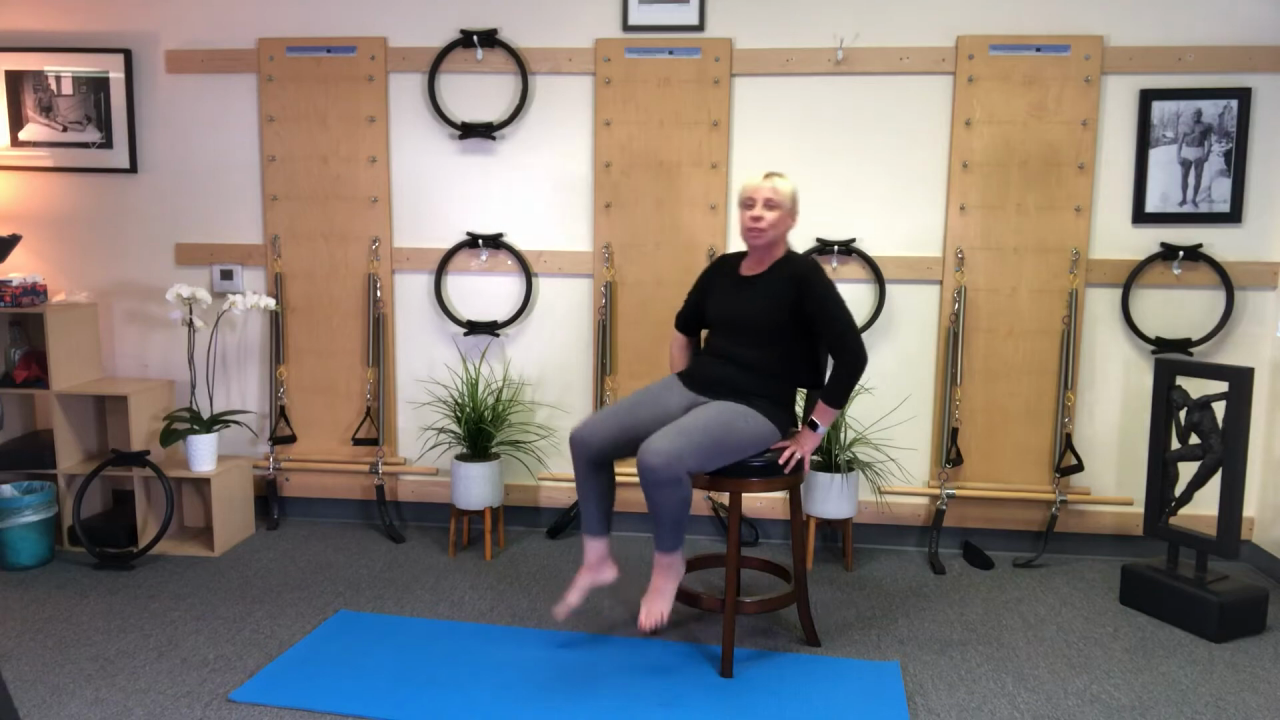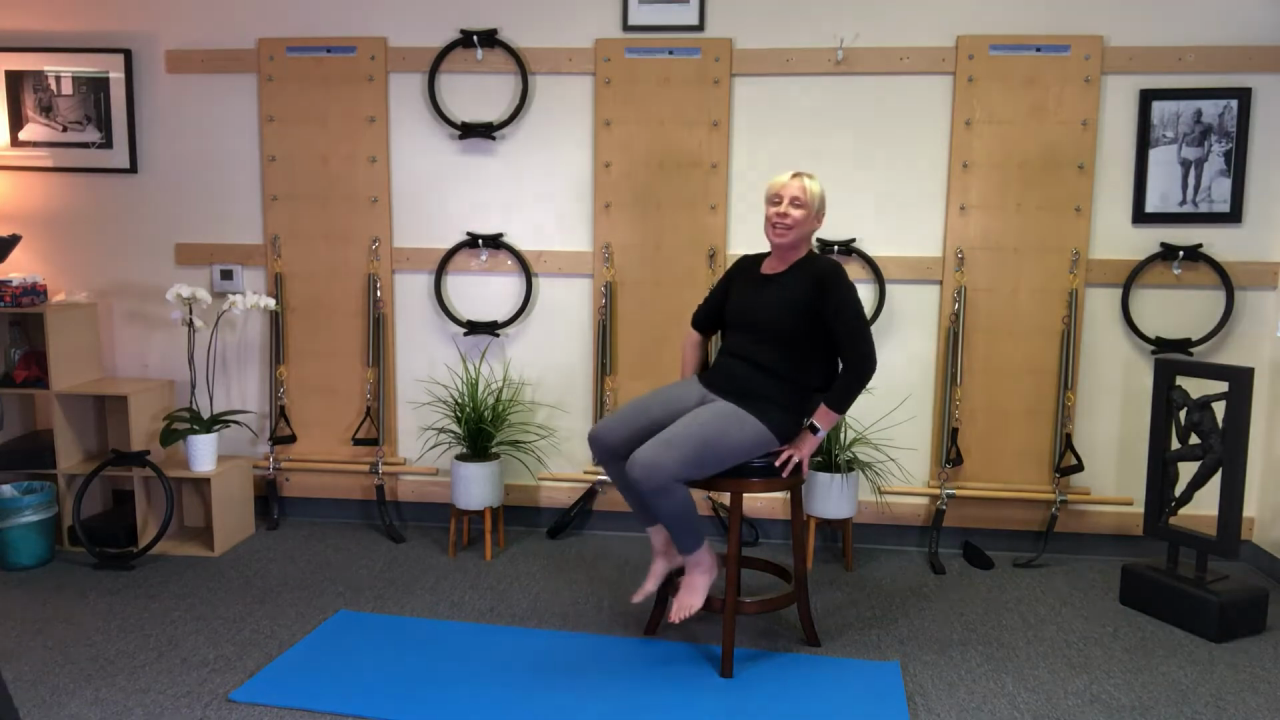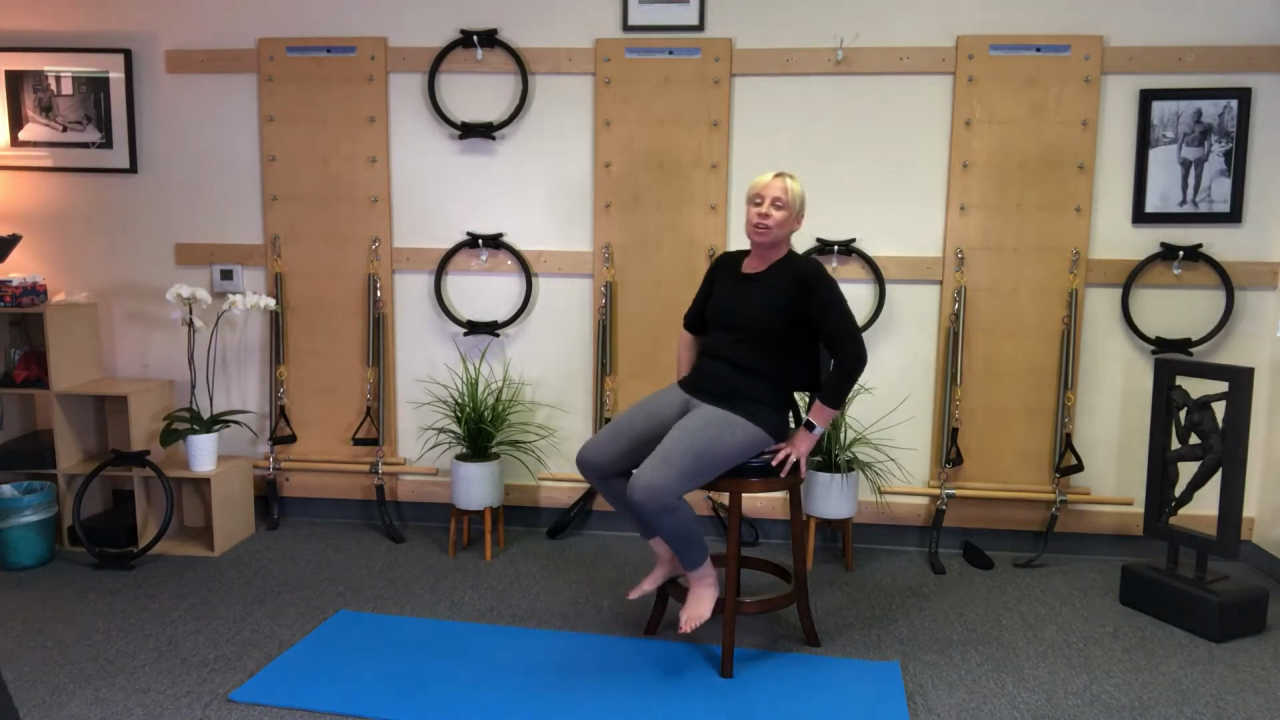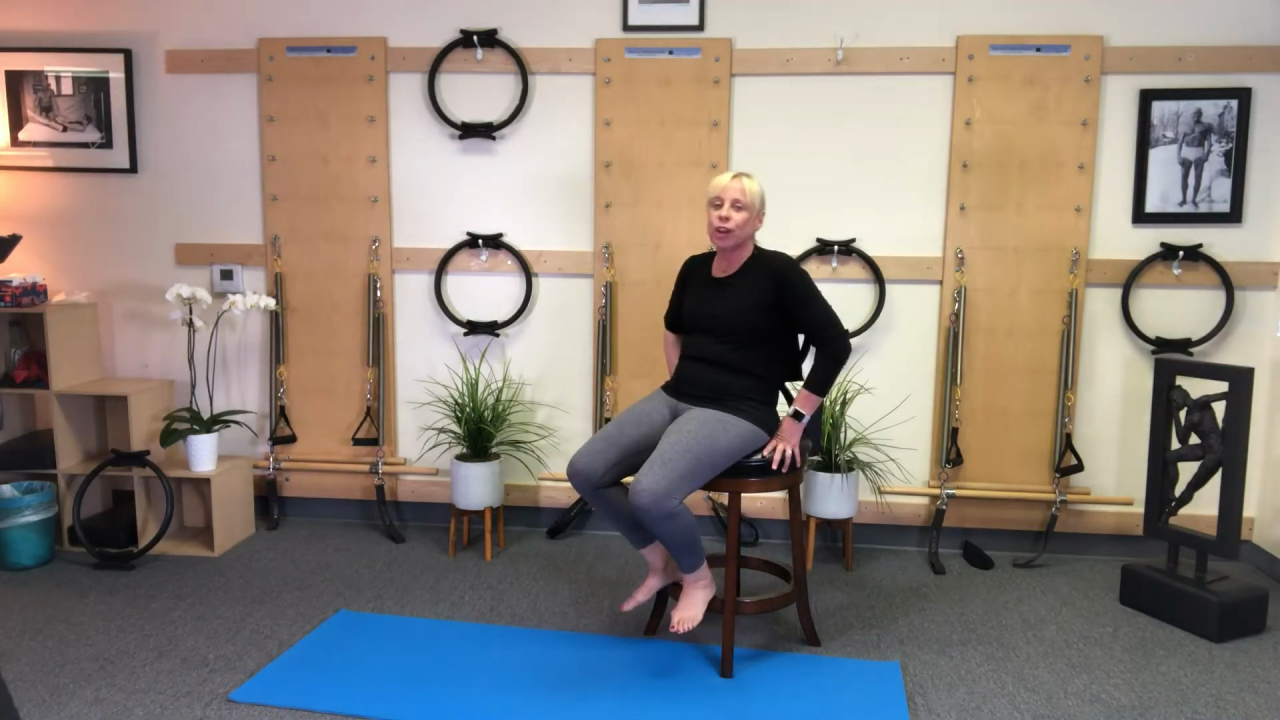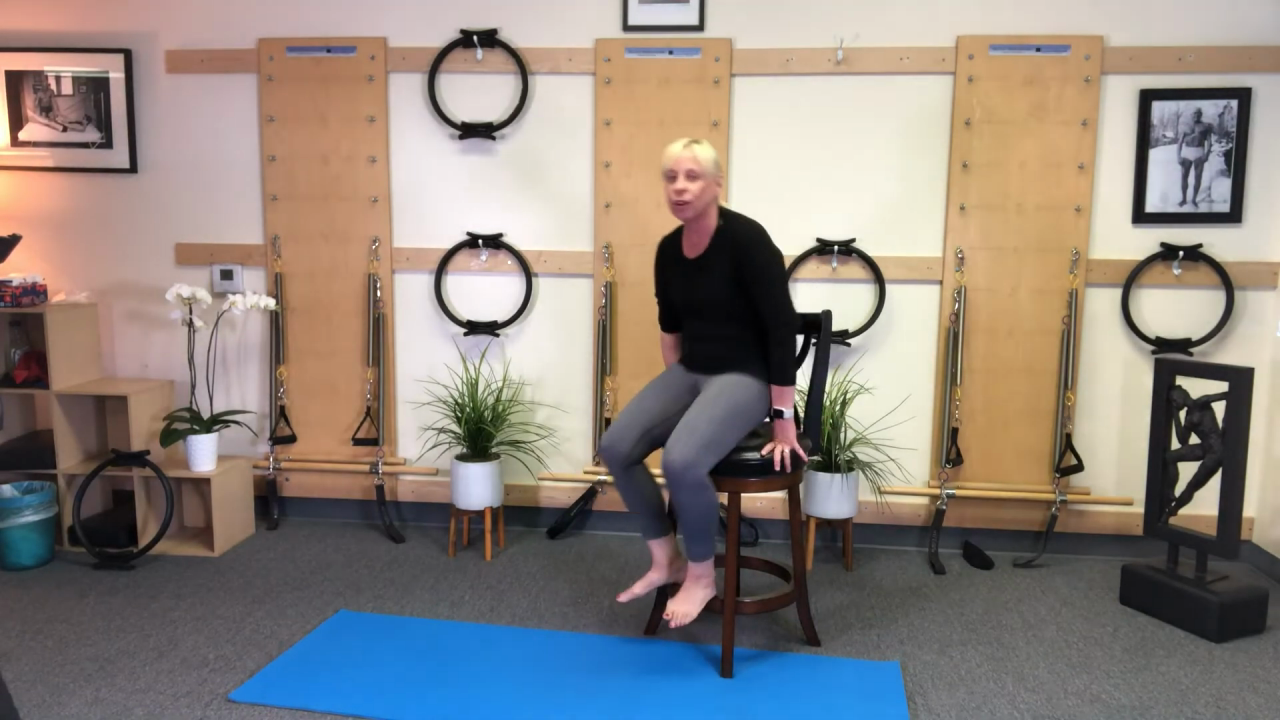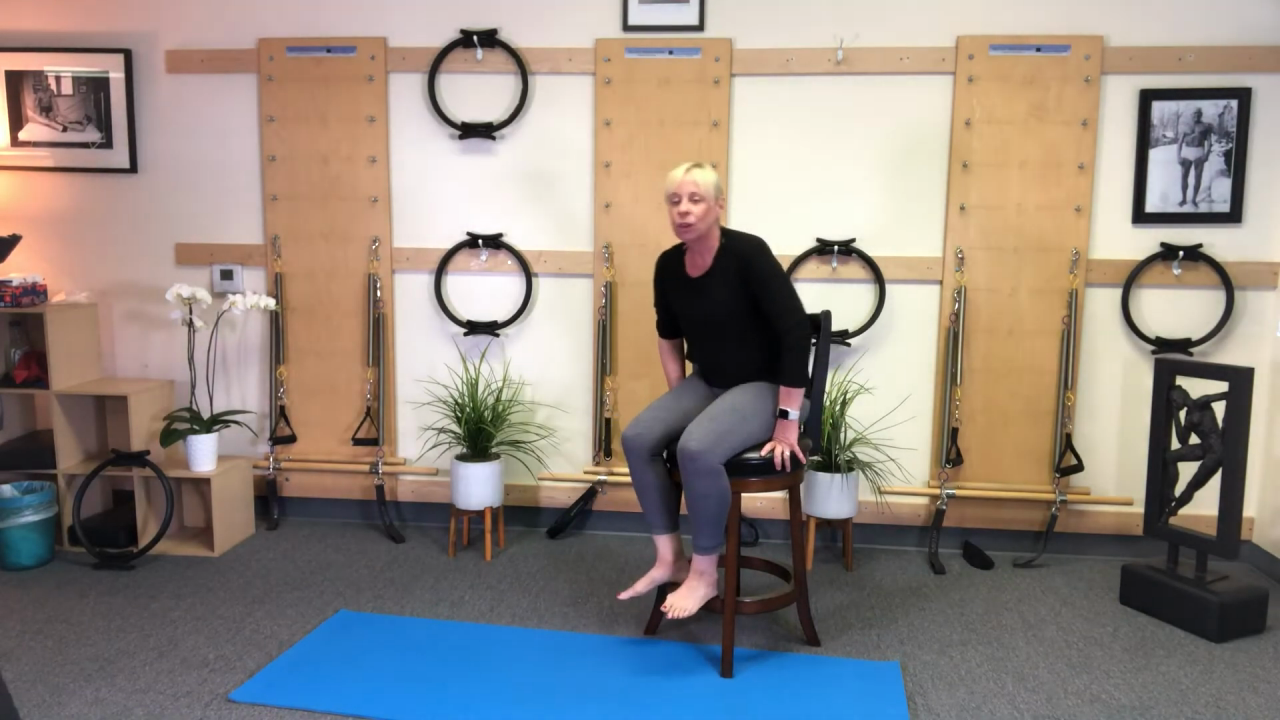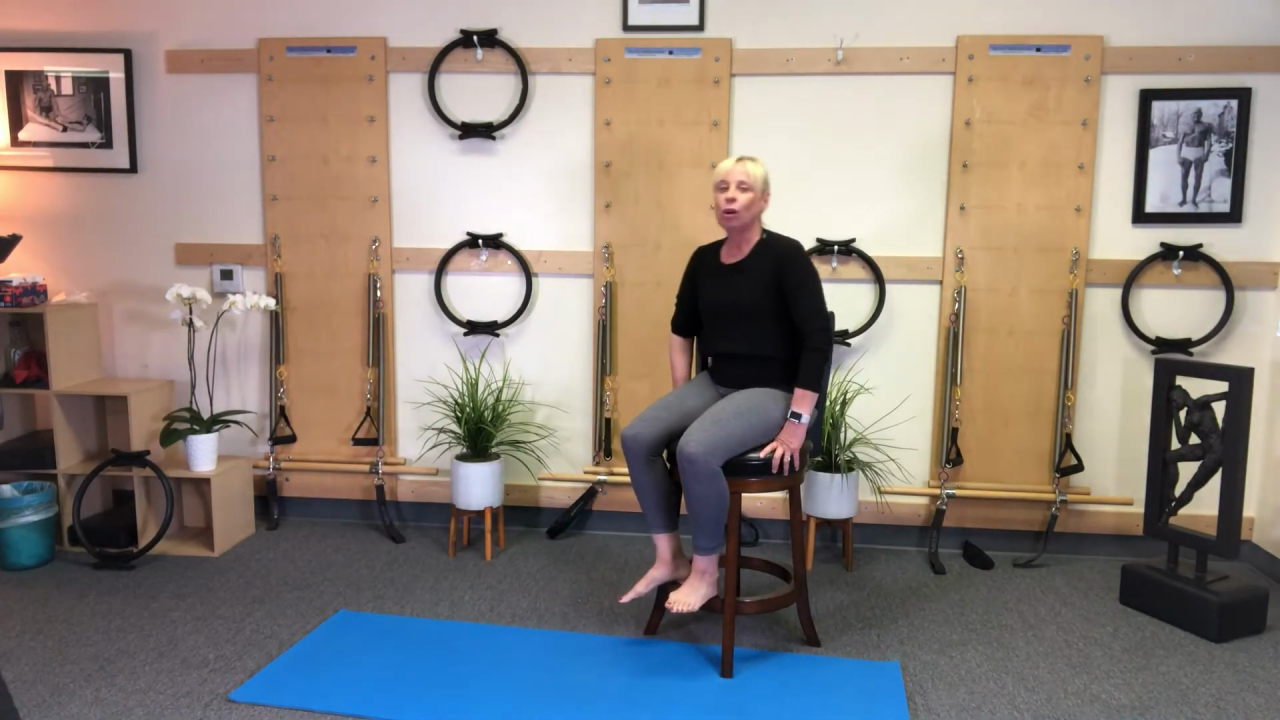
dt=0.4s
person 1, frame 1
left shoulder: (804, 276)
right shoulder: (723, 269)
left elbow: (852, 357)
right elbow: (684, 330)
left wrist: (812, 431)
right wrist: (670, 400)
left hip: (756, 411)
right hip: (693, 389)
left knee: (657, 458)
right knee: (587, 440)
left ankle: (668, 565)
right ankle: (598, 560)
person 1, frame 2
left shoulder: (826, 276)
right shoulder: (745, 268)
left elbow: (861, 362)
right elbow: (699, 329)
left wrist: (813, 434)
right wrist: (685, 397)
left hip: (762, 413)
right hip: (709, 388)
left knee: (648, 467)
right knee: (605, 439)
left ankle: (701, 562)
right ankle: (665, 547)
person 1, frame 3
left shoulder: (806, 275)
right shoulder: (725, 266)
left elbow: (852, 356)
left wrist: (809, 432)
right wrist: (685, 383)
left hip: (748, 413)
right hip: (691, 394)
left knee: (649, 488)
right knee: (593, 461)
left ankle: (704, 578)
right ankle: (669, 556)
person 1, frame 4
left shoulder: (778, 271)
right shoulder: (694, 269)
left elbow: (834, 344)
left wrist: (795, 421)
left hip: (737, 412)
right hip: (674, 398)
left knee: (651, 494)
right knee: (585, 472)
left ankle: (698, 579)
right ankle: (661, 564)
person 1, frame 5
left shoulder: (745, 237)
right shoulder: (668, 248)
left elbow: (781, 327)
left wrist: (782, 417)
right wrist: (671, 399)
left hip: (747, 374)
right hip: (692, 371)
left knee: (683, 460)
right knee: (617, 447)
left ankle: (702, 577)
right ankle: (666, 561)
person 1, frame 6
left shoulder: (748, 254)
right shoulder: (668, 265)
left elbow: (796, 333)
right elbow: (668, 337)
left wrist: (788, 421)
right wrist: (677, 405)
left hip: (764, 385)
right hip: (708, 383)
left knee: (697, 447)
right knee: (637, 438)
left ankle: (704, 574)
right ankle: (669, 559)
person 1, frame 7
left shoulder: (786, 256)
right shoulder: (703, 260)
left elbow: (818, 341)
right elbow: (681, 332)
left wrist: (797, 422)
right wrist: (679, 406)
left hip: (774, 391)
right hip: (716, 383)
left knee: (695, 450)
right knee: (637, 437)
left ankle: (705, 572)
right ankle: (669, 559)
